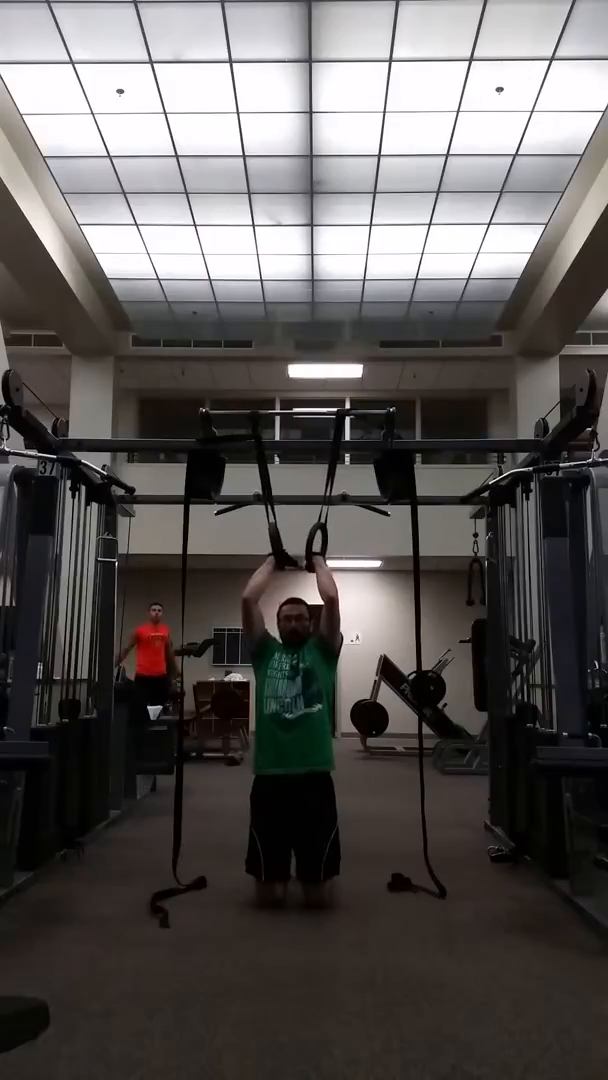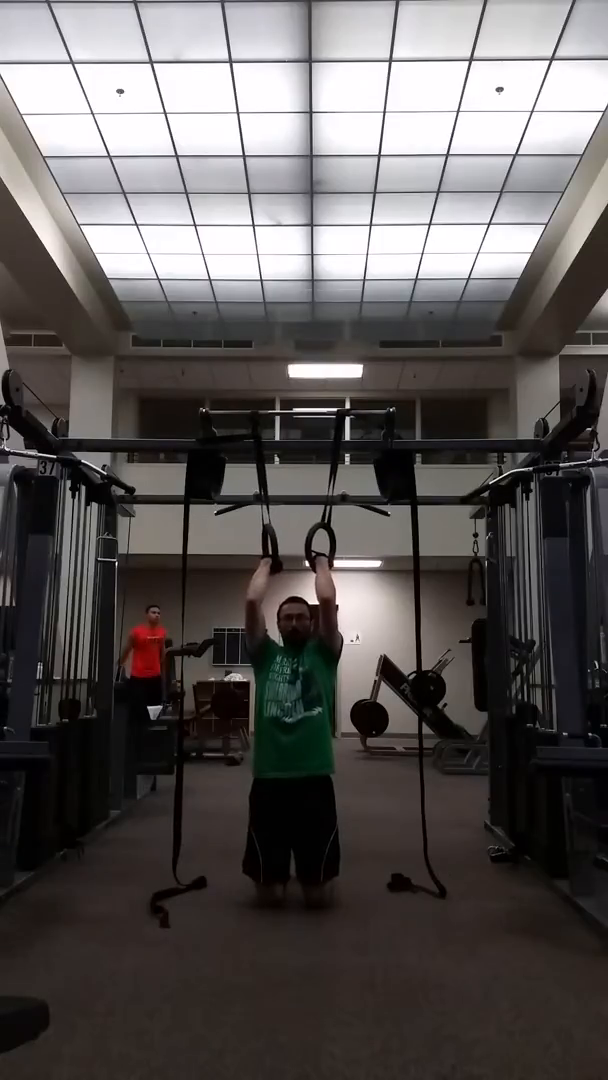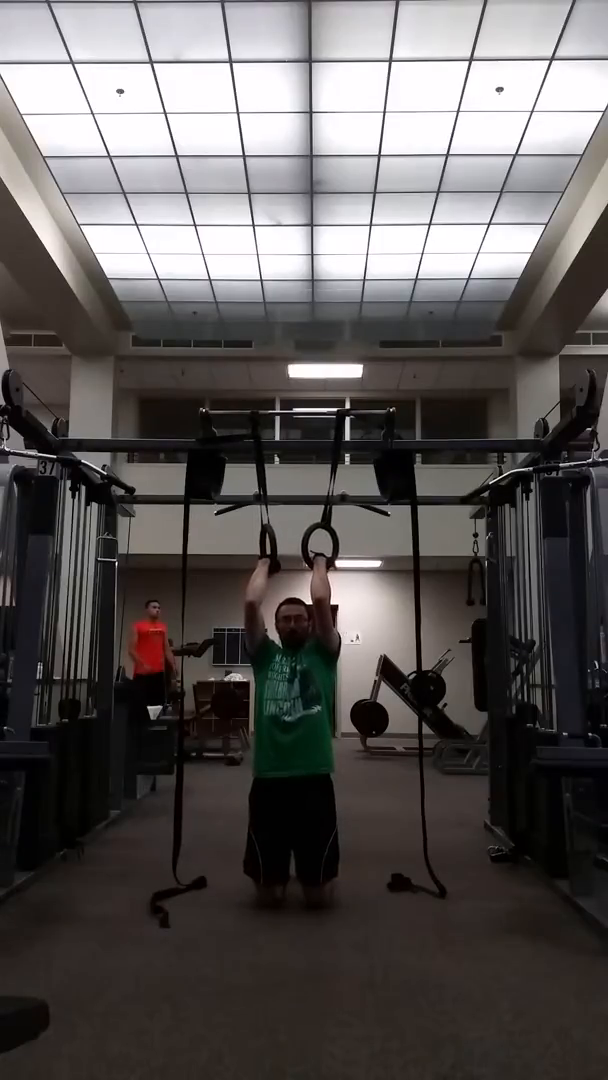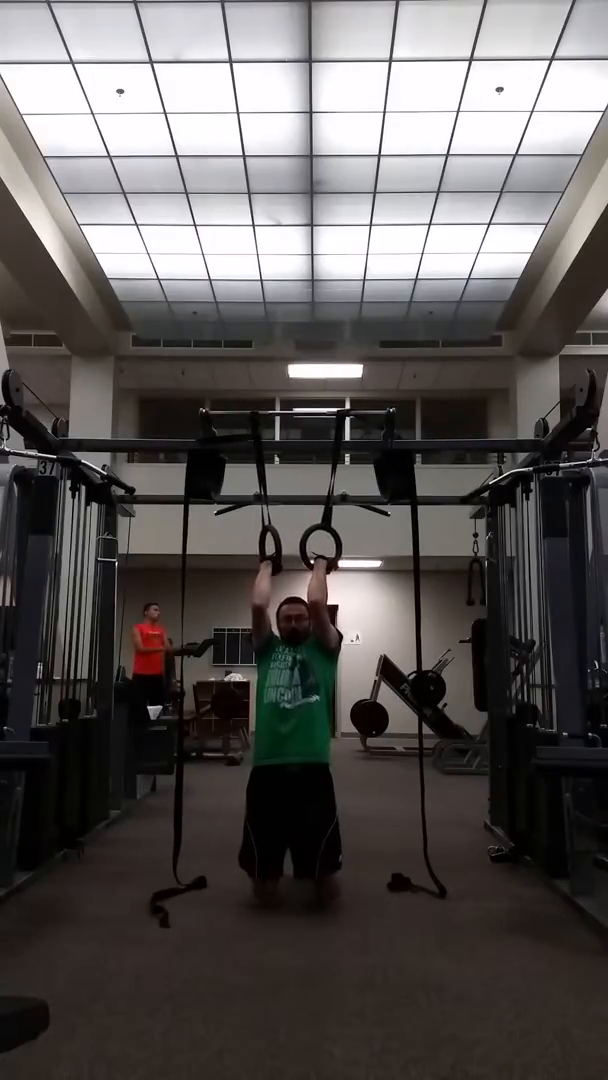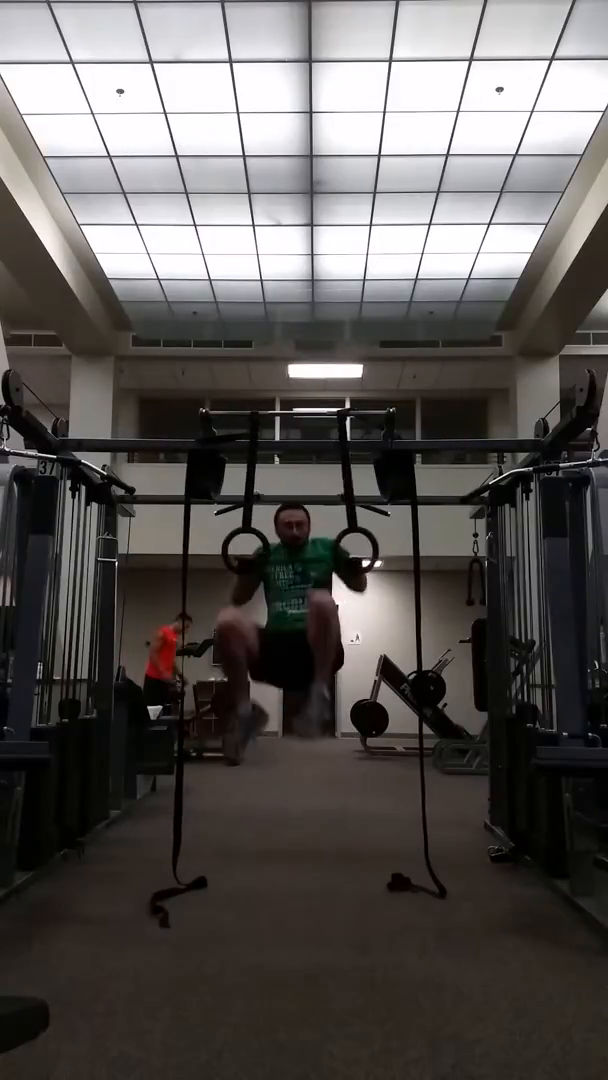
dt=1s
person 1, frame 1
left shoulder: (322, 650)
right shoulder: (266, 651)
left elbow: (331, 600)
right elbow: (248, 600)
left wrist: (319, 562)
right wrist: (271, 562)
left hip: (314, 776)
right hip: (270, 777)
left knee: (318, 894)
right knee: (270, 894)
left ankle: (309, 875)
right ankle: (281, 875)
person 1, frame 2
left shoulder: (323, 653)
right shoulder: (266, 654)
left elbow: (327, 600)
right elbow: (252, 602)
left wrist: (322, 563)
right wrist: (265, 564)
left hip: (314, 780)
right hip: (268, 780)
left knee: (318, 895)
right knee: (270, 893)
left ankle: (308, 875)
right ankle: (279, 874)
person 1, frame 3
left shoulder: (322, 653)
right shoulder: (265, 655)
left elbow: (321, 602)
right elbow: (251, 604)
left wrist: (320, 564)
right wrist: (263, 565)
left hip: (314, 779)
right hip: (269, 780)
left knee: (317, 894)
right knee: (269, 893)
left ankle: (311, 876)
right ankle: (279, 876)
person 1, frame 4
left shoulder: (324, 648)
right shoulder: (268, 649)
left elbow: (318, 604)
right elbow: (258, 606)
left wrist: (320, 566)
right wrist: (266, 567)
left hip: (313, 771)
right hip: (267, 771)
left knee: (325, 885)
right knee: (264, 888)
left ankle: (316, 871)
right ankle: (271, 873)
person 1, frame 5
left shoulder: (326, 549)
right shoulder: (265, 556)
left elbow: (359, 585)
right elbow: (238, 600)
left wrist: (355, 561)
left hip: (316, 646)
right hip: (274, 645)
left knee: (321, 601)
right knee: (228, 622)
left ankle: (320, 691)
right ankle: (244, 707)
